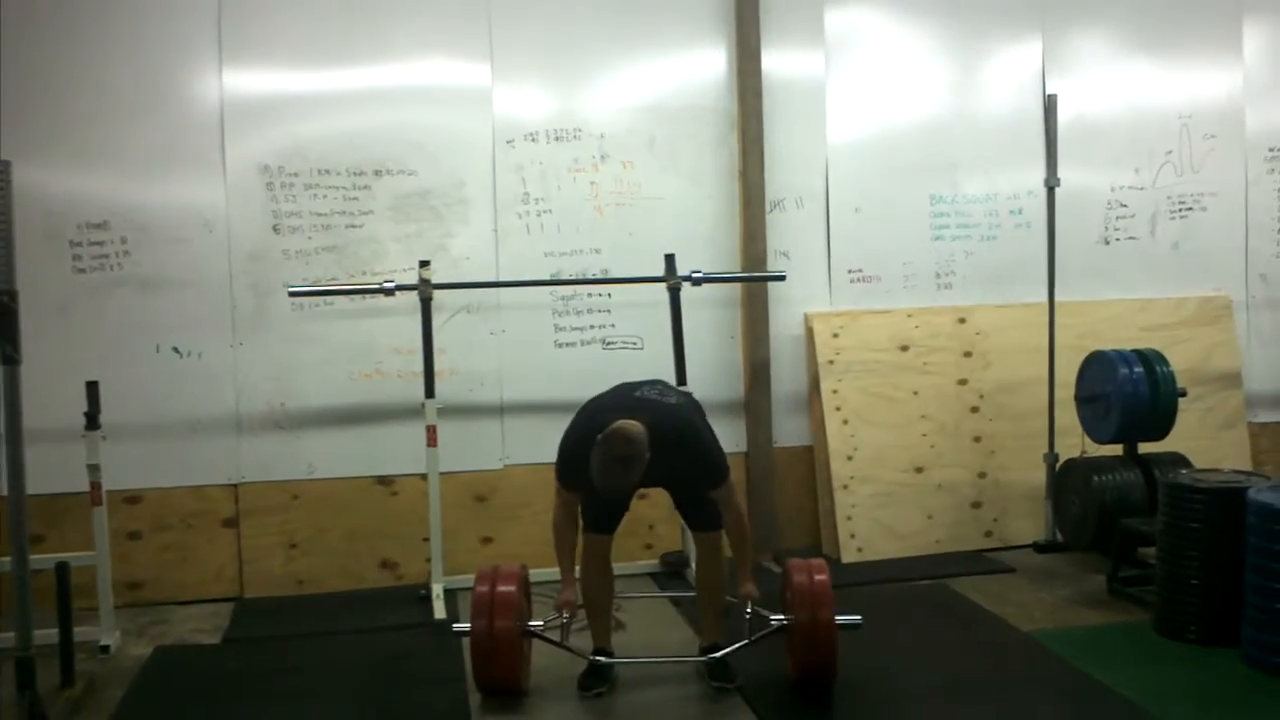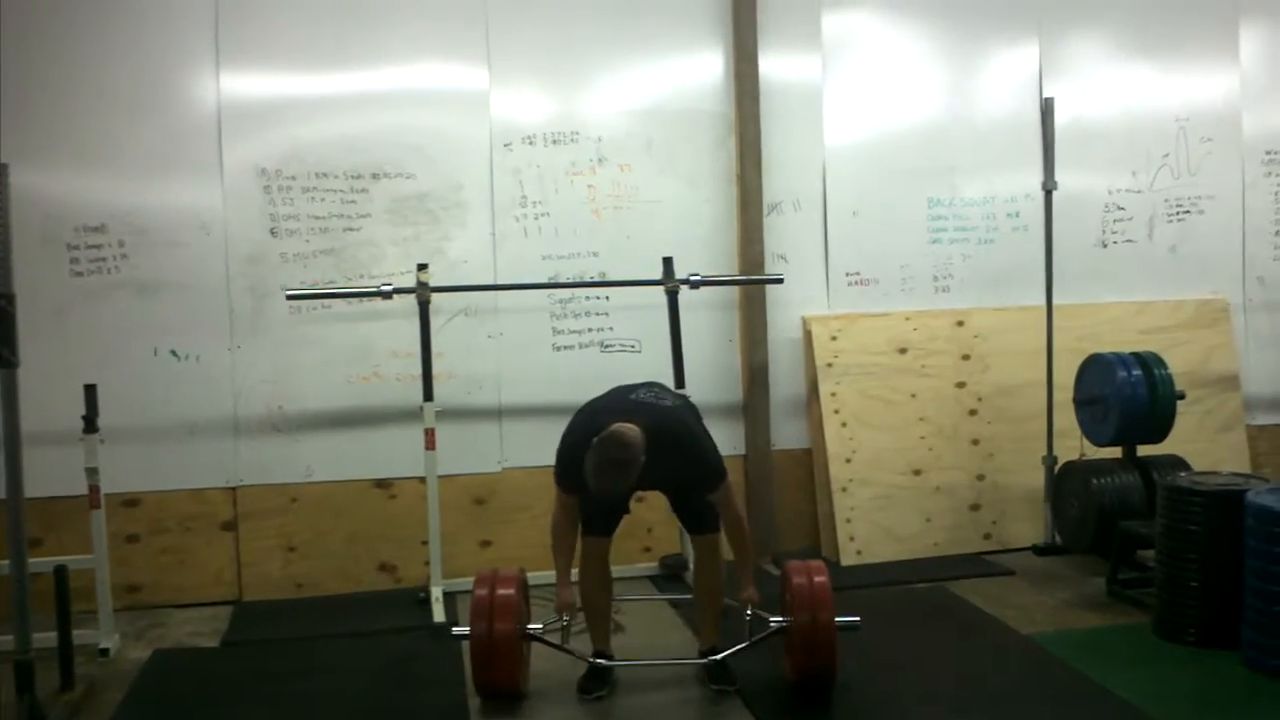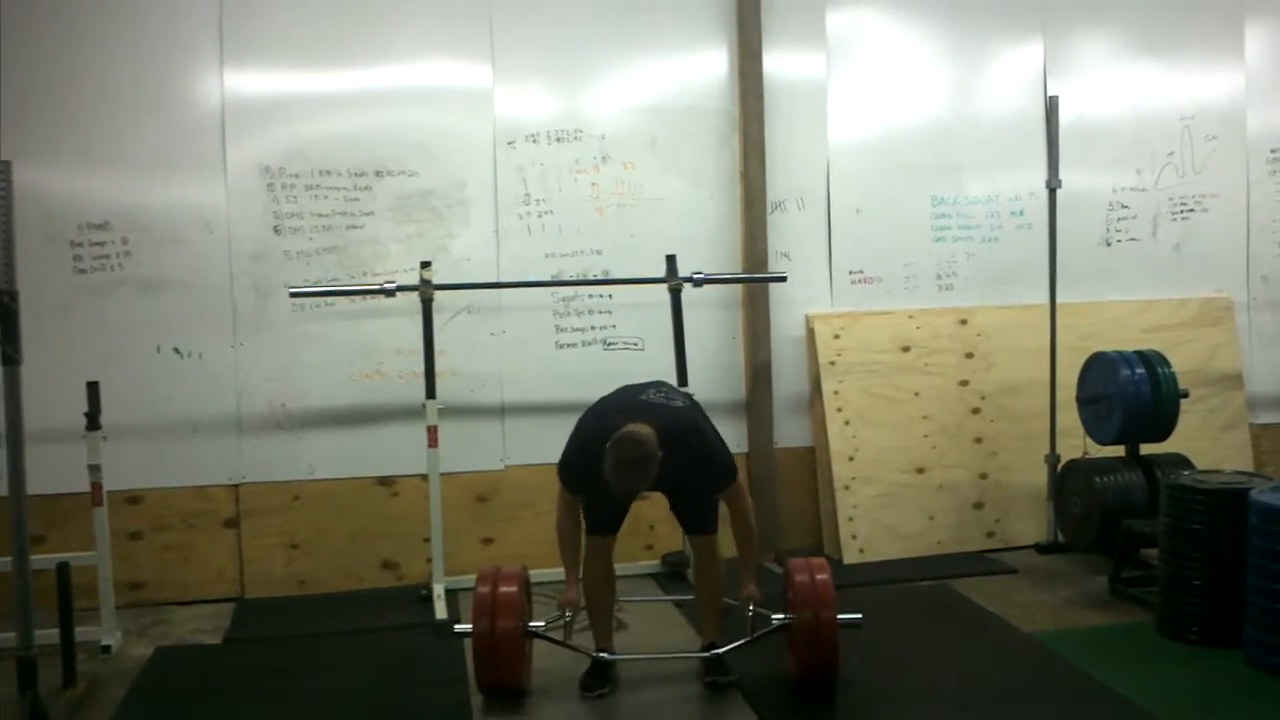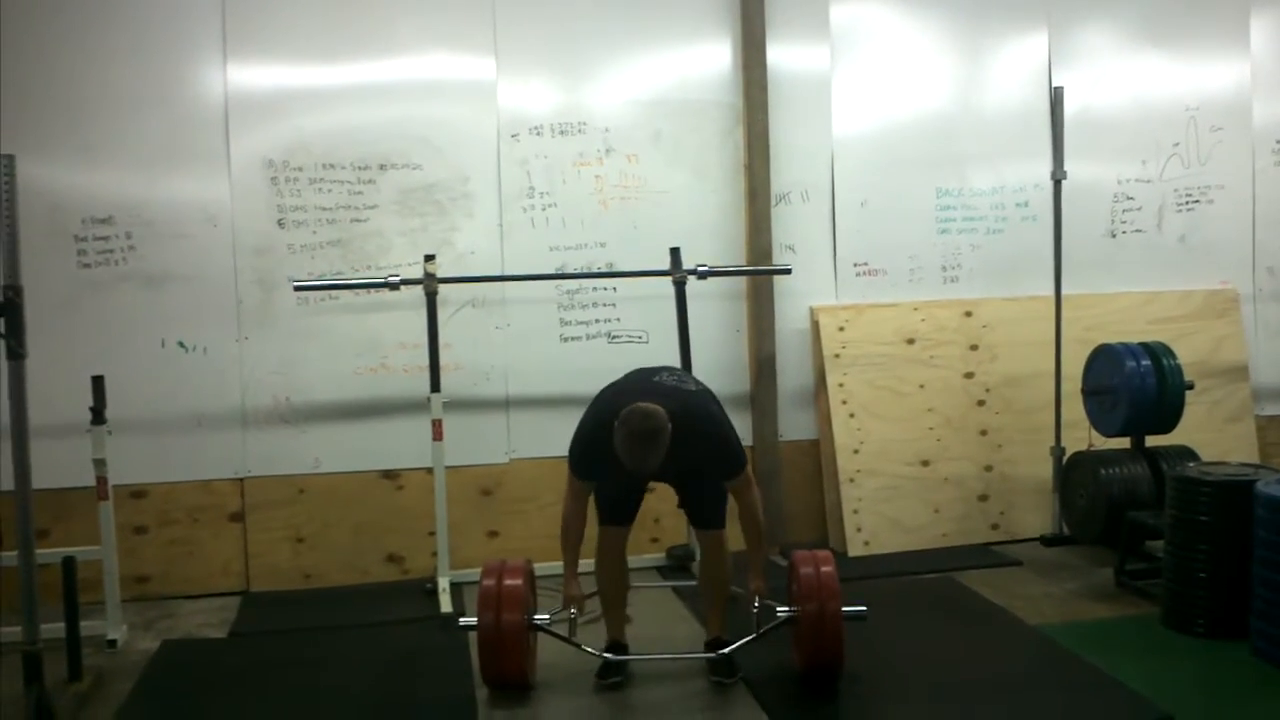
dt=0.2s
person 1, frame 1
left shoulder: (692, 438)
right shoulder: (579, 440)
left elbow: (730, 505)
right elbow: (566, 507)
left wrist: (745, 578)
right wrist: (568, 583)
left hip: (682, 459)
right hip: (607, 458)
left knee: (710, 541)
right knee: (594, 545)
left ankle: (711, 651)
right ankle: (602, 657)
person 1, frame 2
left shoulder: (688, 441)
right shoulder: (577, 443)
left elbow: (728, 506)
right elbow: (565, 509)
left wrist: (747, 581)
right wrist: (564, 584)
left hip: (677, 459)
left knee: (708, 543)
right knee: (593, 548)
left ankle: (710, 653)
right ankle: (601, 659)
person 1, frame 3
left shoulder: (699, 441)
right shoulder: (585, 443)
left elbow: (738, 500)
right elbow: (568, 508)
left wrist: (749, 578)
right wrist: (572, 583)
left hip: (686, 463)
left knee: (705, 545)
right knee: (597, 547)
left ankle: (711, 650)
right ankle: (603, 657)
person 1, frame 4
left shoulder: (708, 426)
right shoulder: (595, 428)
left elbow: (746, 492)
right elbow: (576, 498)
left wrist: (756, 572)
right wrist: (570, 578)
left knee: (713, 538)
right knee: (611, 538)
left ankle: (716, 642)
right ankle: (616, 645)
